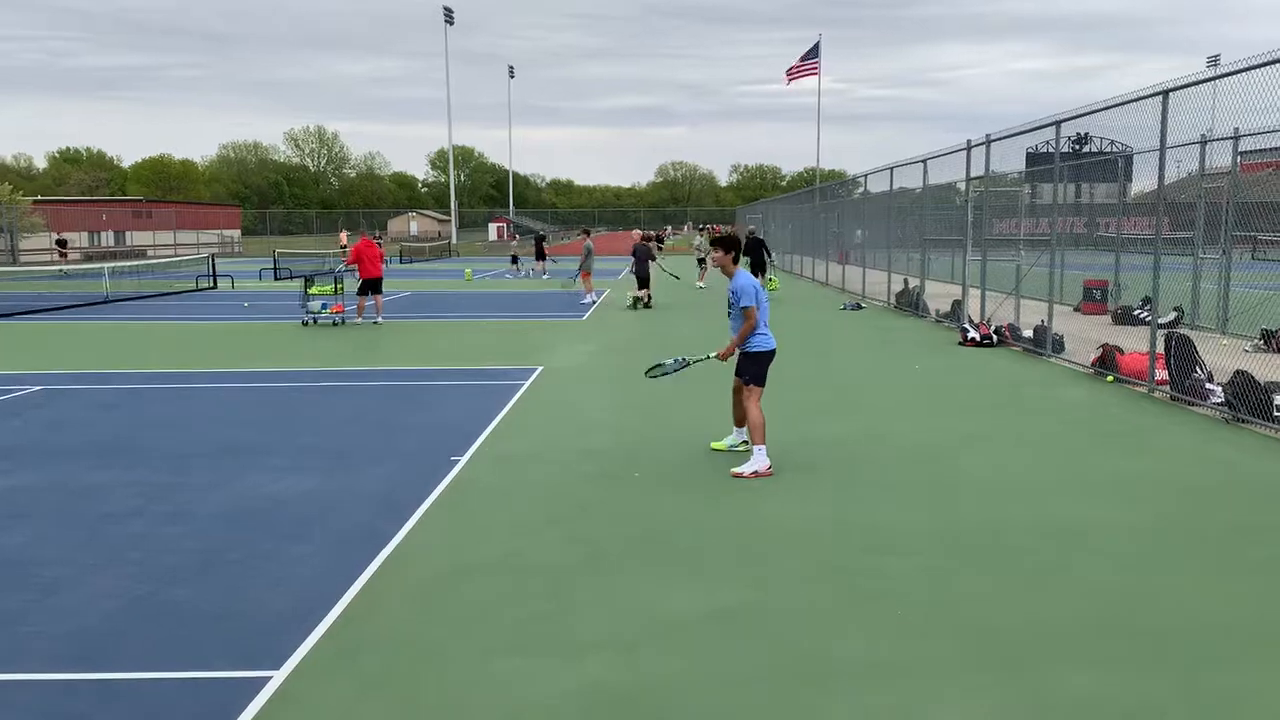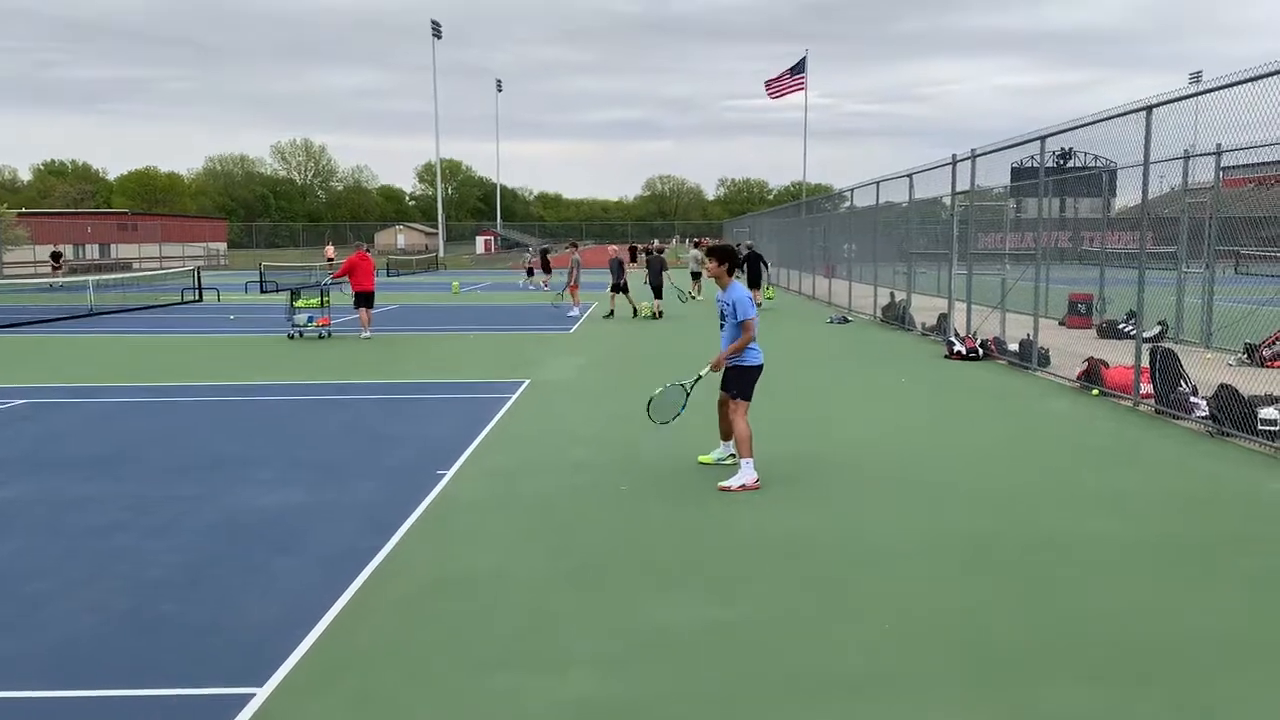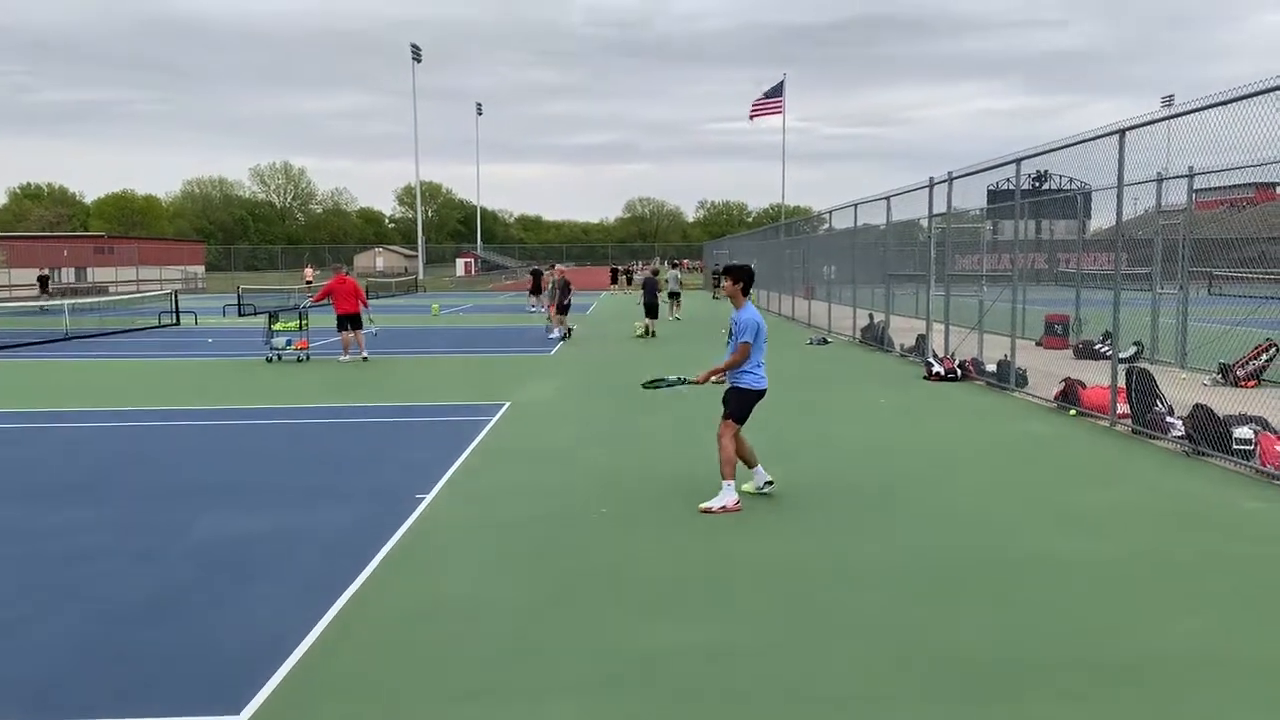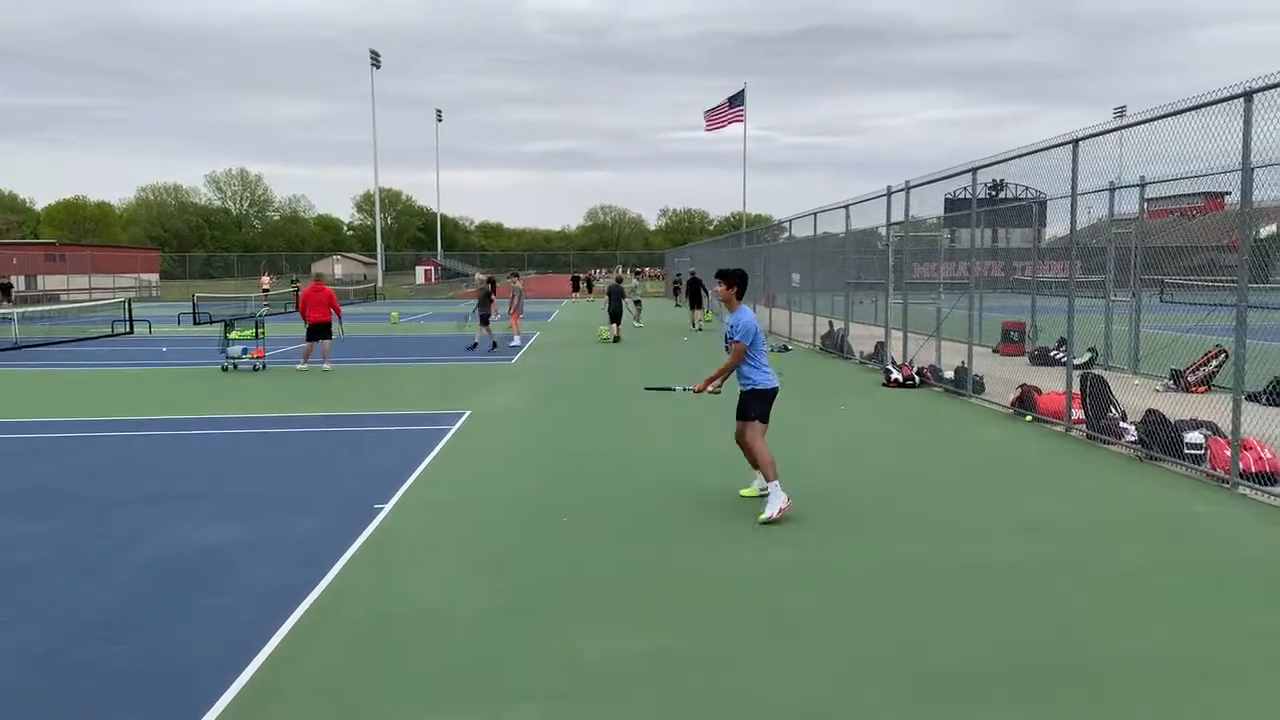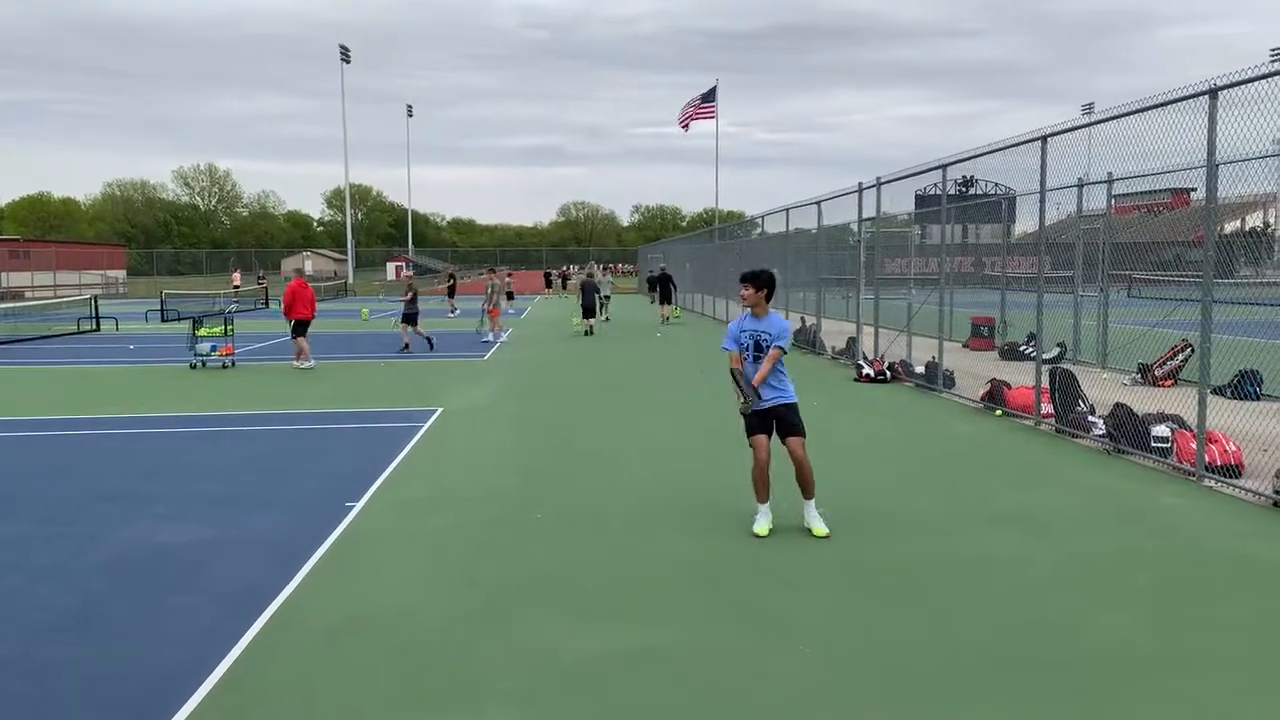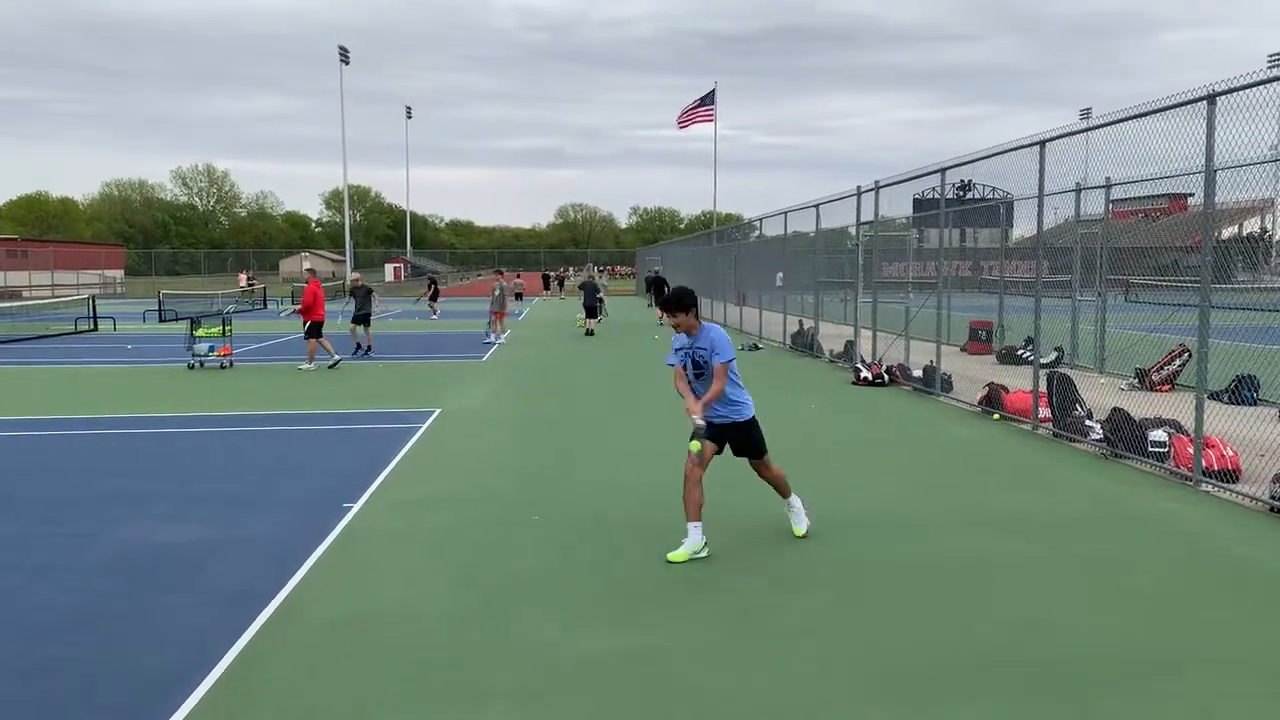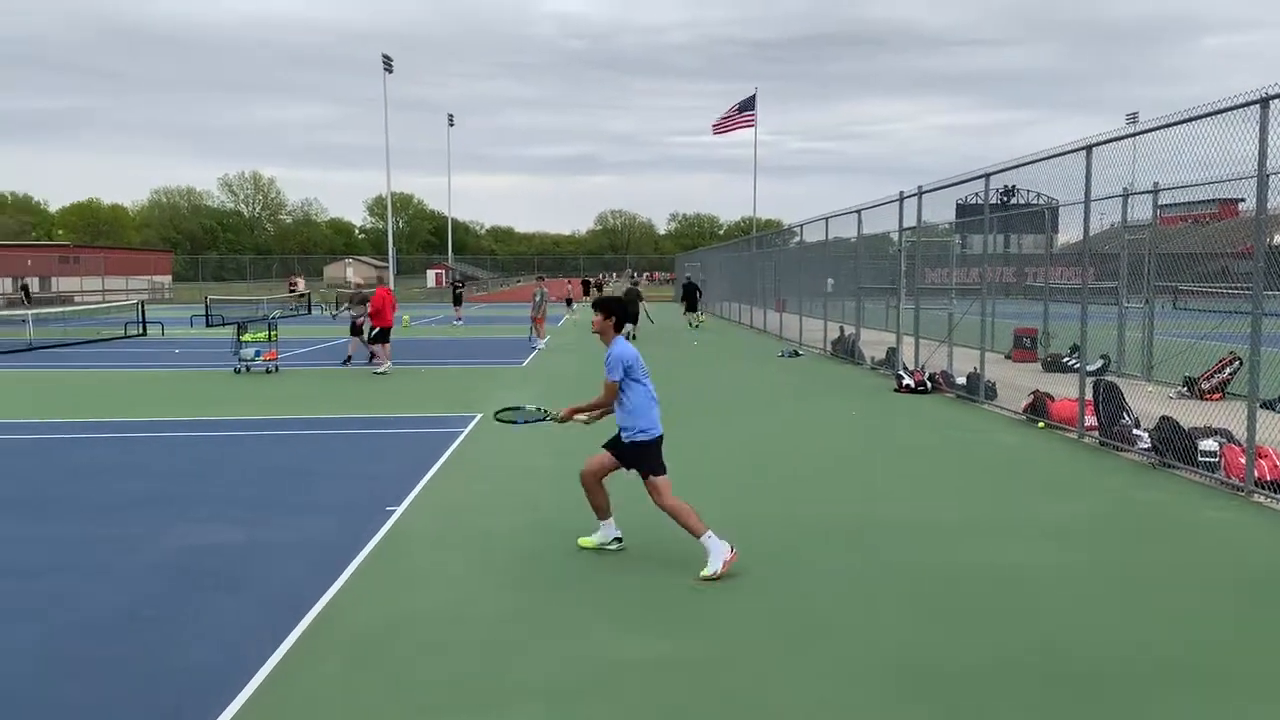
dt=0.7s
person 1, frame 1
left shoulder: (743, 283)
right shoulder: (735, 281)
left elbow: (751, 322)
left wrist: (731, 347)
right wrist: (733, 345)
left hip: (758, 348)
right hip: (750, 347)
left knee: (750, 401)
right knee: (738, 390)
left ankle: (761, 460)
right ankle: (740, 437)
person 1, frame 2
left shoulder: (739, 296)
right shoulder: (721, 294)
left elbow: (748, 336)
left wrist: (721, 358)
right wrist: (723, 357)
left hip: (747, 362)
right hip: (735, 361)
left knee: (736, 414)
right knee: (723, 404)
left ankle: (748, 474)
right ankle: (726, 451)
person 1, frame 3
left shoulder: (748, 318)
right shoulder: (739, 313)
left elbow: (740, 357)
left wrist: (709, 374)
right wrist: (722, 373)
left hip: (747, 385)
right hip: (743, 383)
left knee: (724, 434)
right knee: (731, 434)
left ankle: (729, 495)
right ankle: (761, 478)
person 1, frame 4
left shoulder: (746, 322)
right shoulder: (730, 318)
left elbow: (734, 359)
left wrist: (707, 381)
right wrist: (718, 383)
left hip: (762, 386)
right hip: (748, 386)
left knee: (754, 439)
right knee: (740, 436)
left ankle: (778, 496)
right ankle: (763, 481)
person 1, frame 5
left shoulder: (782, 326)
right shoulder: (736, 327)
left elbow: (769, 364)
right elbow: (736, 365)
left hip: (782, 400)
right hip: (755, 404)
left knee: (799, 456)
right knee: (761, 459)
left ankle: (810, 513)
right ankle: (763, 513)
person 1, frame 6
left shoulder: (717, 336)
right shoulder: (678, 342)
left elbow: (721, 382)
right elbow: (680, 380)
left wrist: (701, 404)
right wrist: (690, 402)
left hip: (738, 416)
right hip: (708, 419)
left knee: (765, 469)
right knee: (692, 471)
left ankle: (792, 504)
right ankle: (695, 540)
person 1, frame 7
left shoulder: (617, 353)
right shoulder: (620, 349)
left elbow: (607, 398)
left wrist: (574, 410)
right wrist: (599, 414)
left hip: (642, 435)
right hip: (629, 434)
left knee: (664, 498)
right knee: (588, 473)
left ankle: (718, 549)
right ankle: (609, 533)
